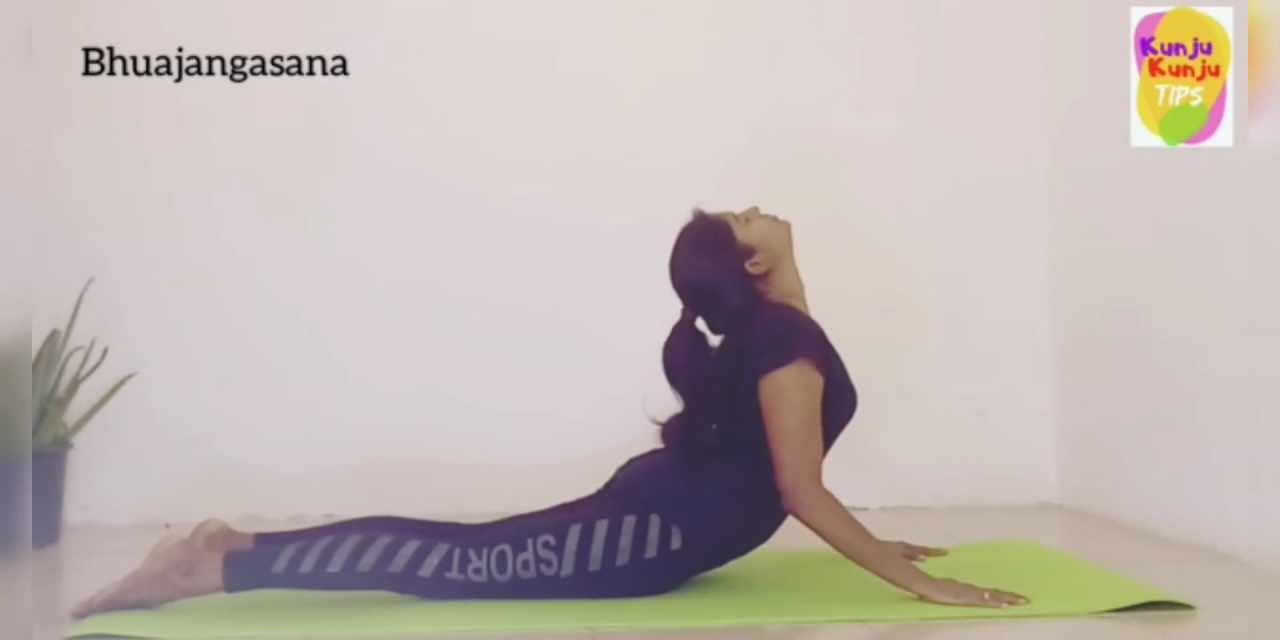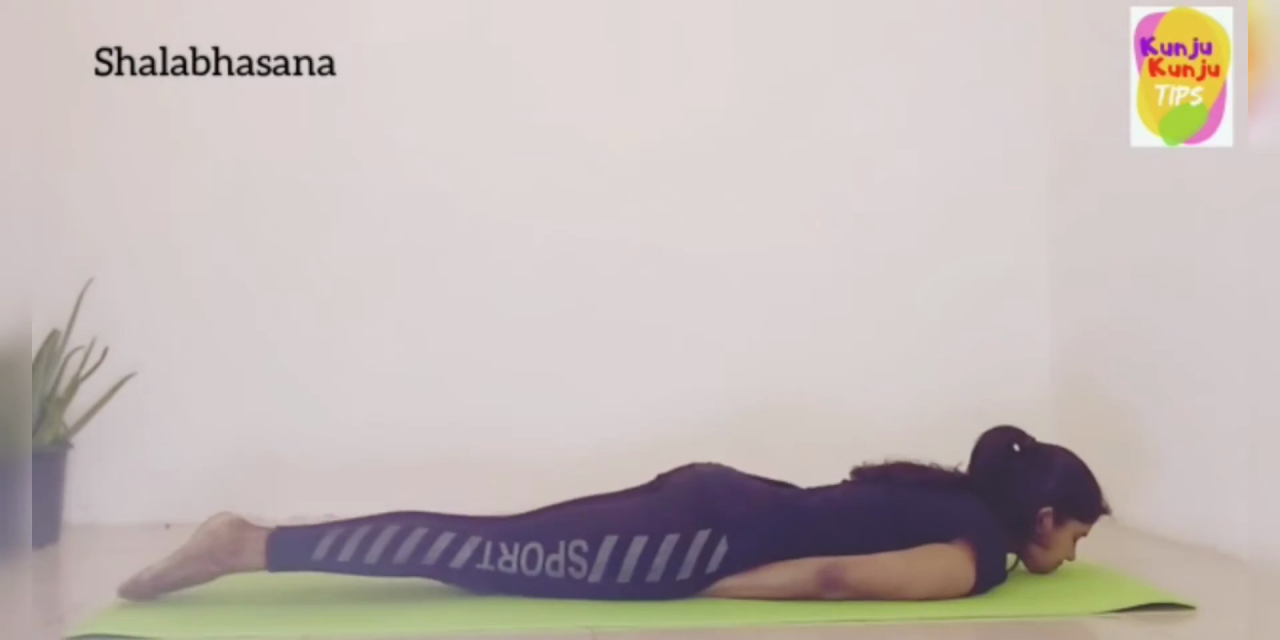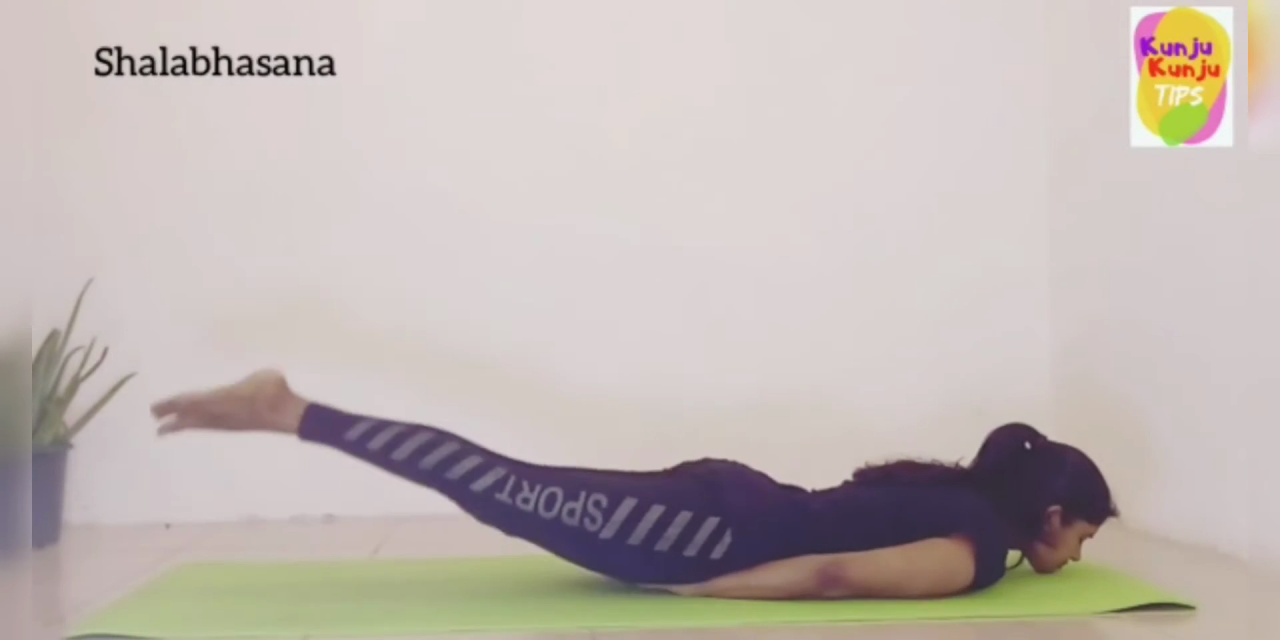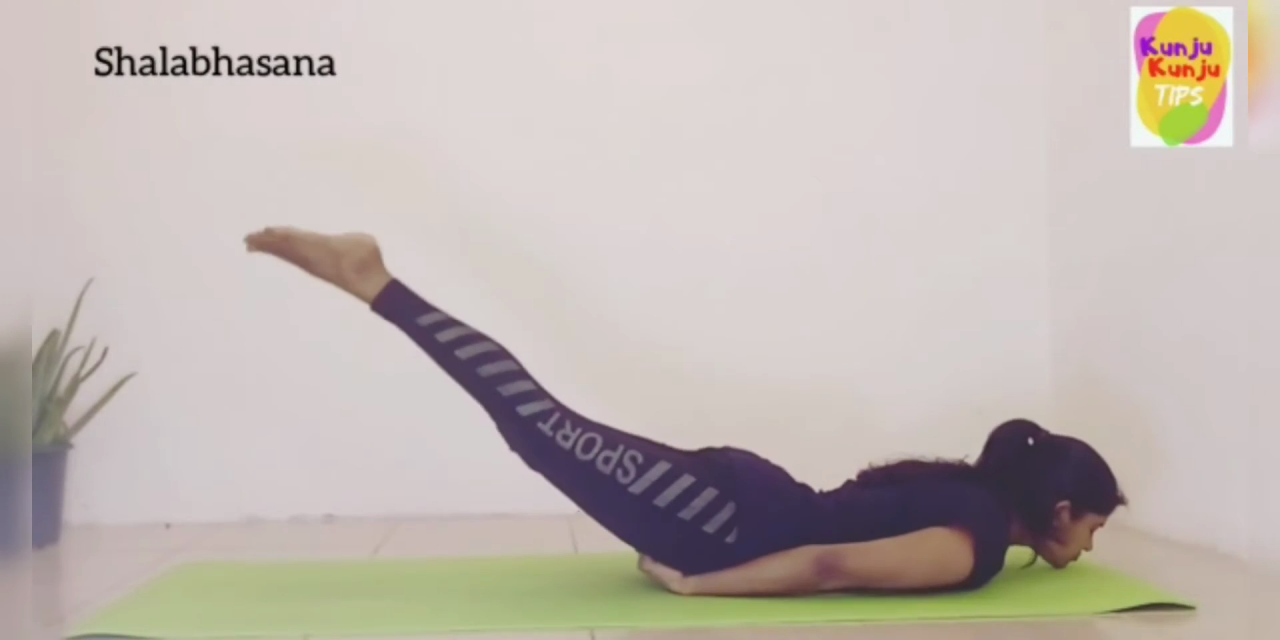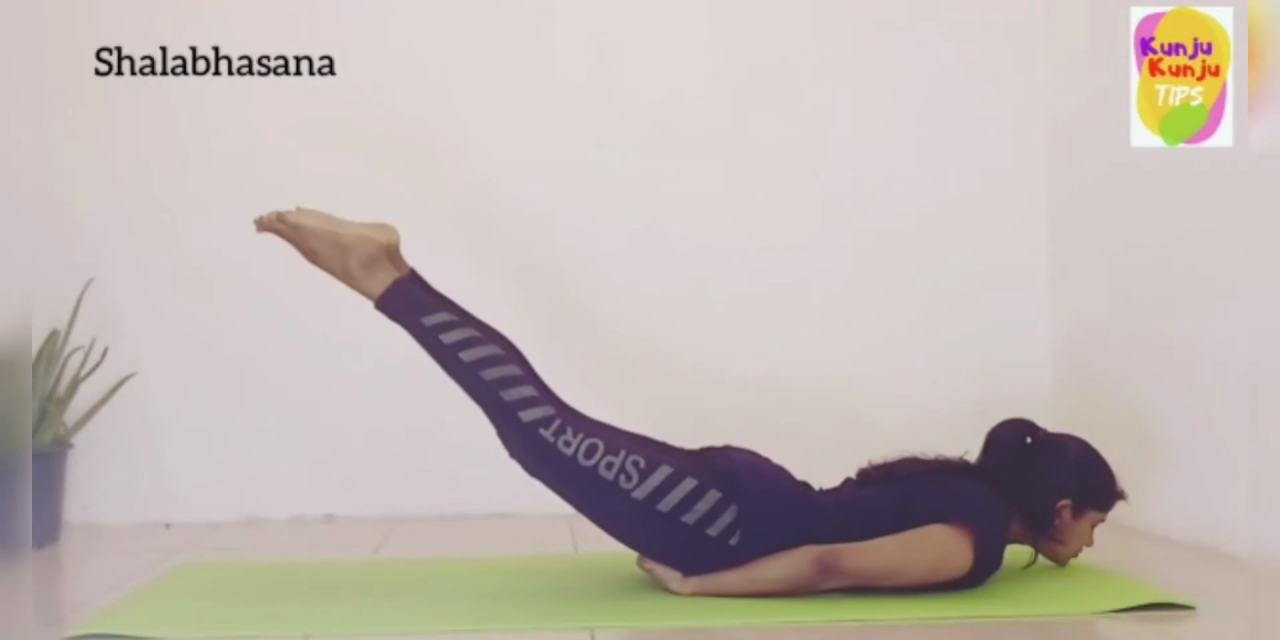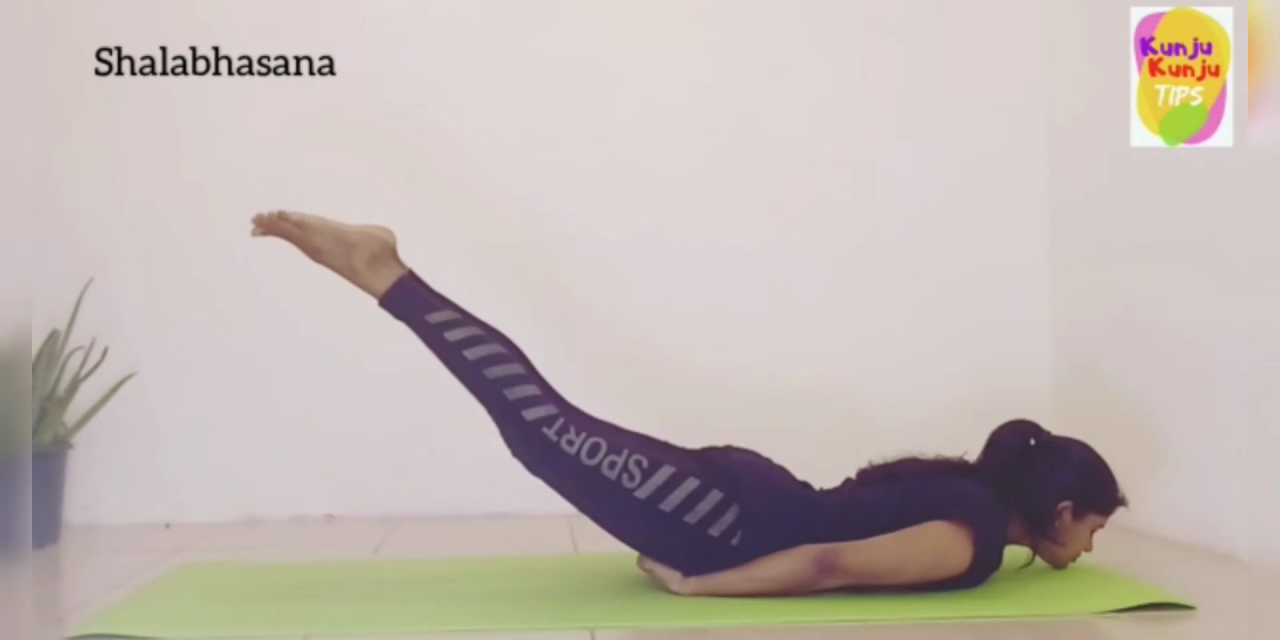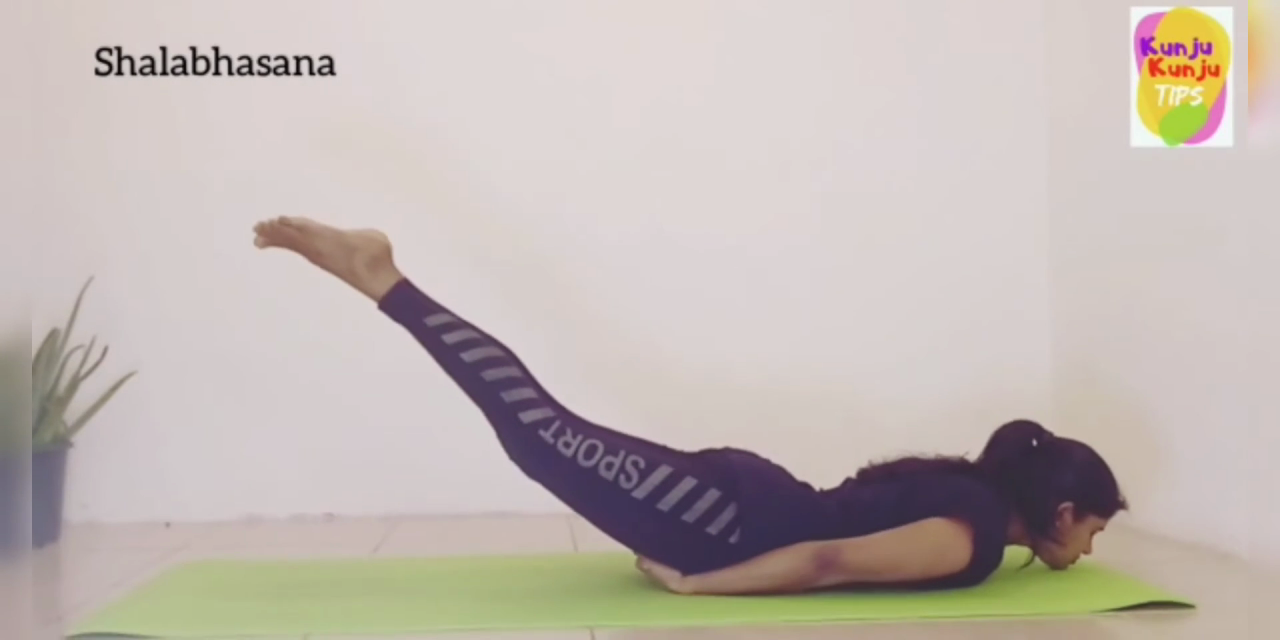
dt=0.3s
person 1, frame 1
left shoulder: (770, 330)
right shoulder: (785, 340)
left elbow: (775, 474)
right elbow: (802, 494)
left wrist: (876, 546)
right wrist: (917, 582)
left hip: (655, 504)
right hip: (657, 535)
left knee: (453, 547)
right knee: (455, 566)
left ankle: (238, 545)
right ankle: (208, 572)
person 1, frame 2
left shoulder: (965, 499)
right shoulder: (979, 556)
right elbow: (834, 575)
right wrist: (709, 594)
left hip: (713, 502)
right hip: (710, 536)
left knee: (487, 540)
right knee: (485, 556)
left ankle: (255, 537)
right ankle: (250, 545)
person 1, frame 3
left shoulder: (965, 492)
right shoulder: (975, 553)
right elbow: (836, 574)
right wrist: (704, 593)
left hip: (722, 499)
right hip: (718, 531)
left knee: (508, 491)
right knee: (507, 492)
left ankle: (292, 410)
right ankle: (289, 414)
person 1, frame 4
left shoulder: (971, 492)
right shoulder: (975, 546)
right elbow: (831, 565)
right wrist: (695, 586)
left hip: (736, 497)
right hip: (728, 520)
left knee: (548, 430)
right knee: (541, 426)
left ankle: (372, 280)
right ankle: (370, 282)
person 1, frame 5
left shoulder: (971, 489)
right shoulder: (974, 544)
right elbow: (828, 568)
right wrist: (693, 584)
left hip: (739, 493)
right hip: (729, 523)
left knee: (549, 426)
right knee: (539, 426)
left ankle: (388, 275)
right ankle: (384, 279)
person 1, frame 6
left shoulder: (970, 488)
right shoulder: (974, 541)
right elbow: (829, 565)
right wrist: (694, 584)
left hip: (740, 496)
right hip: (731, 522)
left knee: (552, 427)
right knee: (544, 428)
left ankle: (386, 273)
right ankle: (384, 277)
person 1, frame 7
left shoulder: (971, 488)
right shoulder: (975, 537)
right elbow: (830, 561)
right wrist: (693, 583)
left hip: (741, 498)
right hip: (730, 523)
left knee: (549, 433)
right knee: (542, 431)
left ankle: (383, 278)
right ankle: (381, 281)
